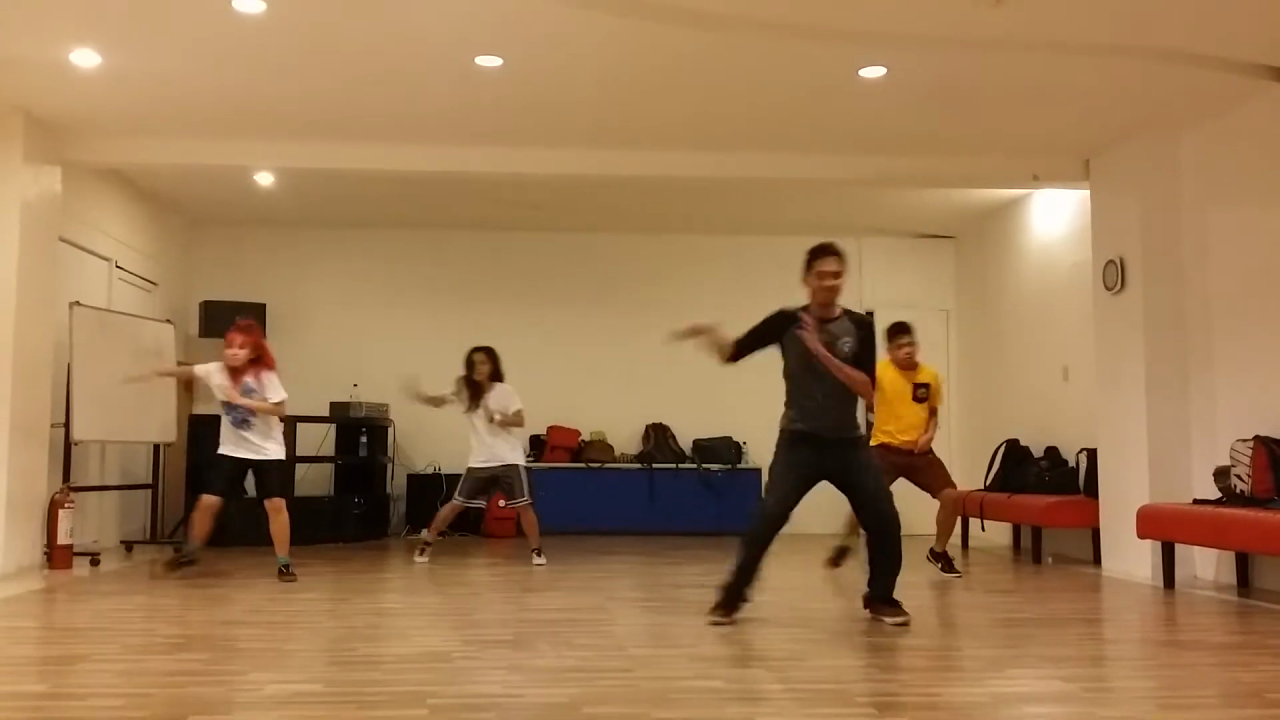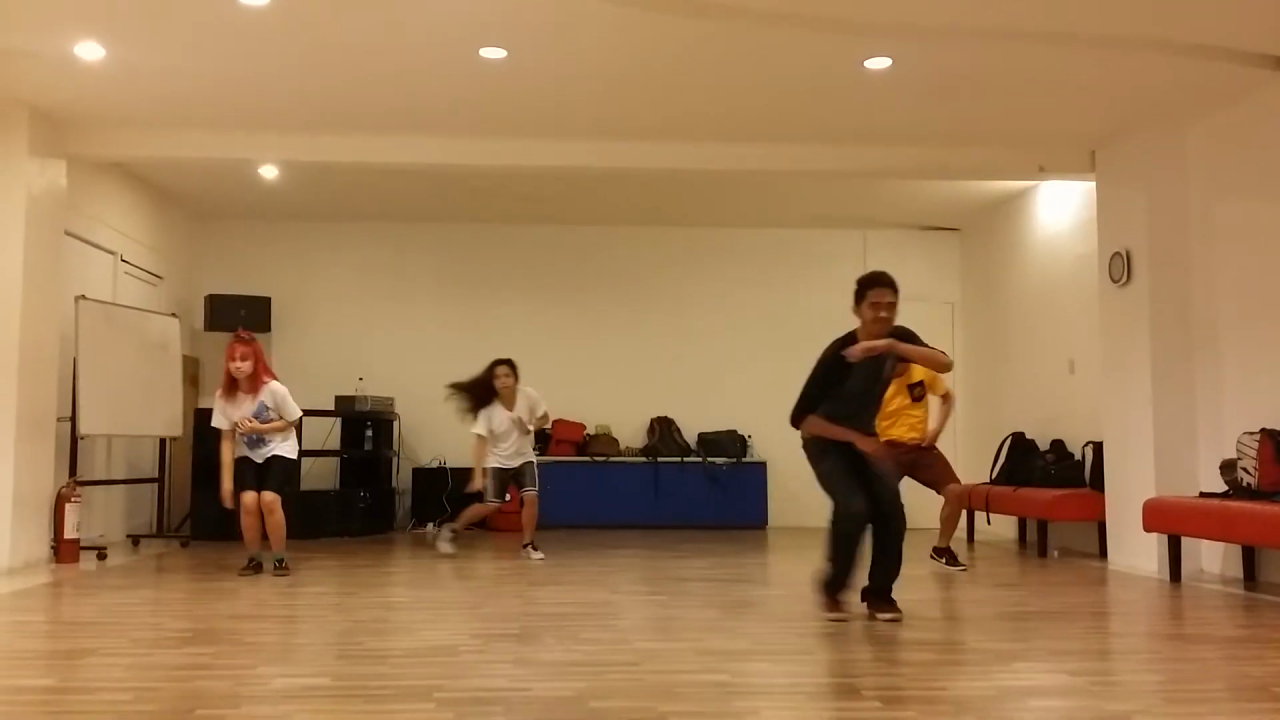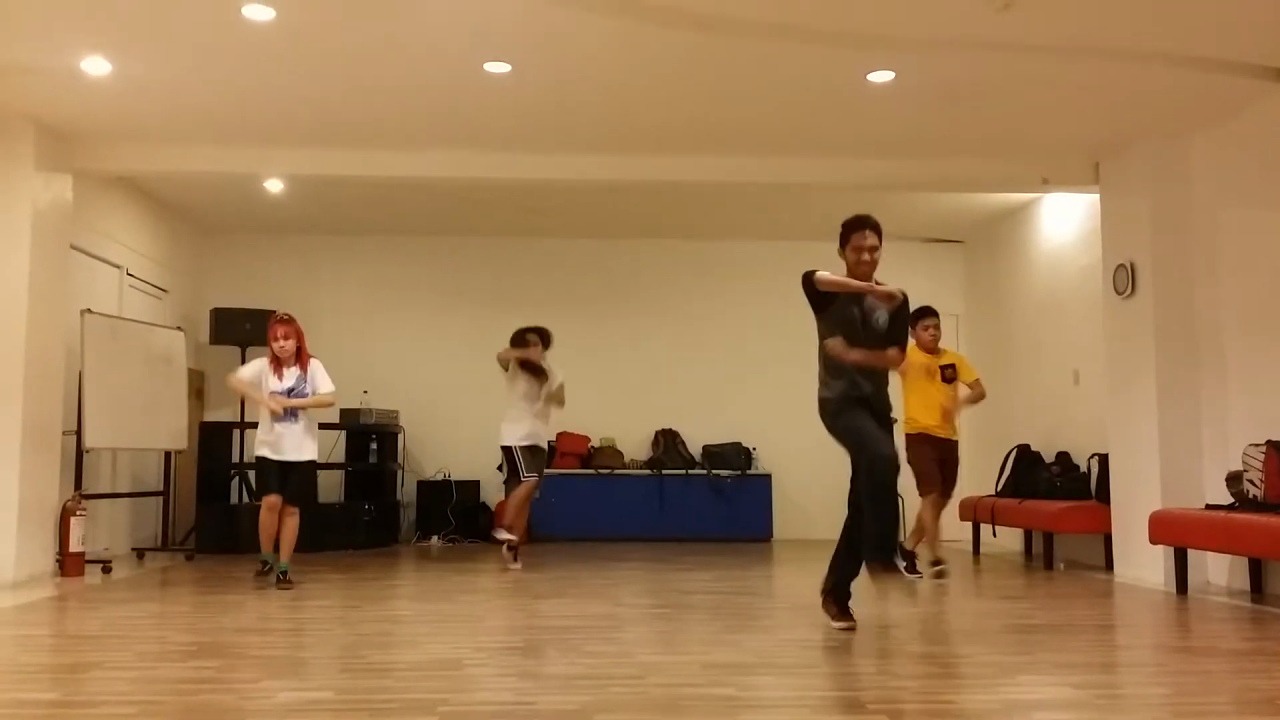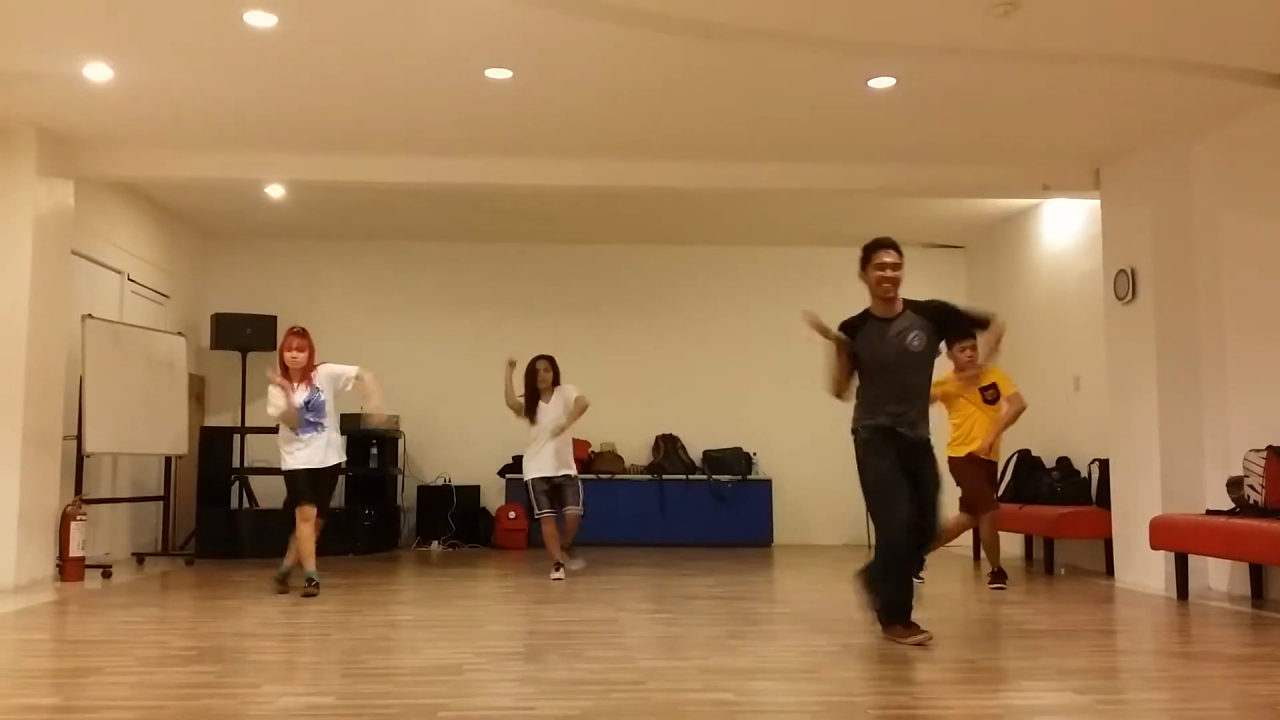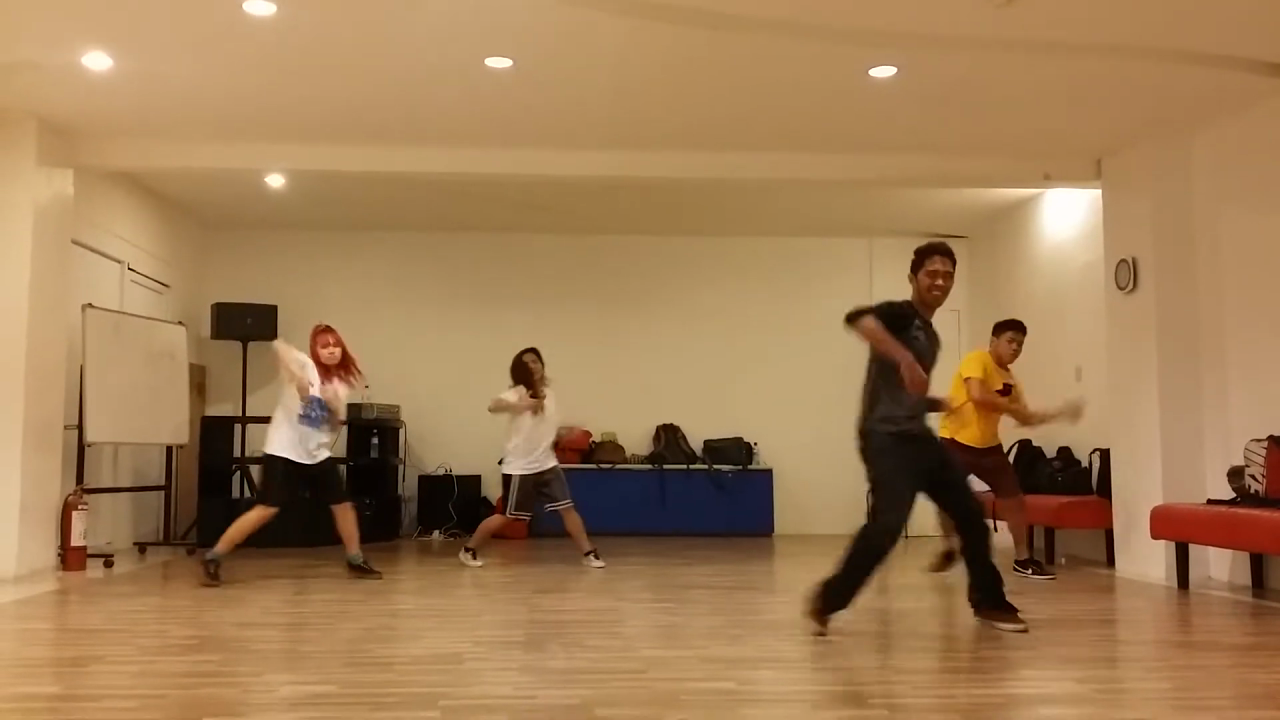
dt=0.5s
person 1, frame 1
left shoulder: (859, 326)
right shoulder: (786, 322)
left elbow: (865, 388)
right elbow: (732, 353)
left wrist: (823, 354)
right wrist: (710, 336)
left hip: (848, 441)
right hip: (801, 440)
left knee: (884, 518)
right knee: (771, 515)
left ankle: (881, 598)
right ankle: (732, 595)
person 1, frame 2
left shoulder: (899, 339)
right shoulder: (838, 355)
left elbow: (945, 364)
right elbow: (801, 419)
left wrist: (891, 346)
right wrist: (856, 440)
left hip: (866, 439)
right hip: (827, 441)
left knee: (892, 518)
right knee: (853, 508)
left ankle: (879, 594)
right ankle: (833, 588)
person 1, frame 3
left shoulder: (895, 301)
right shoulder: (831, 294)
left elbow: (895, 358)
right elbow: (813, 277)
left wrist: (851, 355)
right wrist: (871, 287)
left hip: (877, 404)
right hip: (839, 401)
left knee: (864, 500)
right knee: (883, 460)
left ankle: (834, 594)
right ankle: (881, 552)
person 1, frame 4
left shoulder: (930, 315)
right shoulder: (856, 329)
left elbow: (988, 322)
right elbow: (840, 392)
right wrist: (838, 349)
left hip: (916, 437)
right hip: (875, 437)
left knee: (923, 529)
right knee: (896, 522)
left ankle: (877, 578)
right ankle: (895, 615)
person 1, frame 5
left shoulder: (927, 327)
right shoulder: (903, 314)
right elbow: (857, 319)
left wrist: (938, 404)
right wrist: (903, 358)
left hip: (919, 436)
right hip: (885, 437)
left knee: (969, 513)
right knee: (887, 521)
left ankle: (988, 600)
right ankle: (829, 597)
person 2, frame 1
left shoulder: (265, 376)
right shoulder: (218, 371)
left elbow: (280, 409)
right elbow: (189, 372)
left wrist: (243, 402)
right wrist: (165, 371)
left hip: (268, 450)
right hip: (232, 450)
left knee: (276, 504)
right knee: (207, 502)
left ankle: (284, 563)
right ankle: (189, 551)
person 2, frame 2
left shoulder: (274, 389)
right shoulder: (224, 396)
left elbow: (293, 422)
right elbow: (226, 440)
left wrist: (262, 427)
right wrist: (226, 479)
left hip: (280, 452)
right hip: (248, 456)
left knee: (269, 500)
right knee: (248, 501)
left ankle: (280, 559)
right ankle: (254, 559)
person 2, frame 3
left shoulder: (312, 366)
right shoulder: (263, 367)
left elbow: (329, 399)
right elbow: (234, 381)
left wrist: (290, 402)
right wrist: (260, 398)
left hip: (302, 450)
right hip: (269, 448)
left knee: (291, 509)
right knee: (271, 502)
left ankle: (283, 570)
right ankle: (266, 559)
person 2, frame 4
left shoulder: (326, 373)
right shoulder: (278, 388)
left elbow: (362, 374)
right elbow: (290, 422)
left wrist: (374, 398)
right wrist: (285, 397)
left hip: (329, 458)
right hip: (297, 460)
left knee: (316, 518)
right knee: (306, 513)
left ankle: (285, 571)
right ankle: (311, 577)
person 2, frame 5
left shoulder: (340, 386)
right shoulder: (304, 366)
right elbow: (279, 346)
left wrist: (335, 408)
right wrist: (297, 375)
left hip: (317, 455)
right hip: (282, 452)
left knee: (343, 506)
right knee: (266, 510)
left ankle: (356, 561)
right ankle: (212, 558)
person 3, frame 1
left shoulder: (930, 377)
right shoulder: (879, 371)
left wrist: (930, 433)
left hip: (919, 450)
right hip: (886, 448)
left knee: (951, 495)
left ankle: (939, 552)
right ankle: (843, 546)
person 3, frame 2
left shoulder: (925, 371)
left elbow: (946, 396)
left wrist: (938, 427)
left hip: (922, 445)
right hip: (890, 447)
left knee: (954, 491)
left ankle: (942, 548)
person 3, frame 3
left shoulder: (954, 359)
right shoulder: (907, 355)
left elbow: (979, 391)
left wrist: (961, 400)
left hip: (948, 437)
right hip: (919, 435)
left knee: (941, 498)
right knee: (931, 495)
left ankle: (909, 548)
right ankle: (935, 557)
person 3, frame 4
left shoulder: (995, 375)
right shoulder: (947, 383)
left elbow: (1019, 404)
left wrist: (994, 433)
left hip: (988, 458)
right hip: (964, 458)
left knee: (971, 517)
right knee: (989, 513)
right ankle: (996, 570)
person 3, frame 5
left shoulder: (1009, 380)
right shoulder: (975, 360)
left elbow: (1025, 419)
right elbow: (976, 395)
left wrist: (1059, 413)
right wrist: (1012, 406)
left hip: (988, 447)
right hip: (956, 443)
left knee: (1013, 500)
left ankle: (1023, 559)
right ankle: (949, 549)
person 4, frame 1
left shoulder: (505, 391)
right shoulder: (466, 389)
left elbow: (520, 421)
right elbow: (439, 401)
left wrist: (497, 419)
right wrist: (420, 396)
left hip: (509, 459)
right hip: (481, 461)
left knee: (523, 505)
right knee: (457, 503)
left ankle: (536, 550)
right ankle: (427, 542)
person 4, frame 2
left shoulder: (529, 396)
right shoulder: (487, 410)
left elbow: (545, 418)
right elbow: (480, 442)
left wrist: (530, 428)
right wrist: (478, 475)
left hip: (524, 457)
right hip: (497, 461)
left knee: (531, 497)
right knee: (490, 505)
left ankle: (528, 544)
right ankle: (452, 529)
person 4, frame 3
left shoulder: (549, 372)
right shoulder: (514, 369)
left elbow: (560, 400)
right elbow: (501, 356)
left wrist: (549, 393)
right wrist: (528, 354)
left hip: (538, 439)
right hip: (515, 436)
left knee: (526, 493)
right knee: (529, 482)
left ankle: (513, 545)
right ankle: (505, 526)
person 4, frame 4
left shoulder: (566, 392)
right shoulder: (528, 402)
left elbow: (583, 403)
right elbow: (511, 403)
left wrist: (566, 422)
right wrist: (509, 371)
left hip: (564, 467)
right hip: (537, 468)
left knee: (572, 514)
right knee: (547, 517)
left ankle: (565, 548)
right ankle: (558, 563)
person 4, frame 5
left shoulder: (548, 393)
right shoulder: (517, 393)
right elbow: (493, 407)
right wrist: (521, 405)
left hip: (546, 463)
right hip: (520, 465)
left knee: (566, 508)
right knee: (507, 515)
left ankle: (588, 553)
right ankle: (469, 549)
